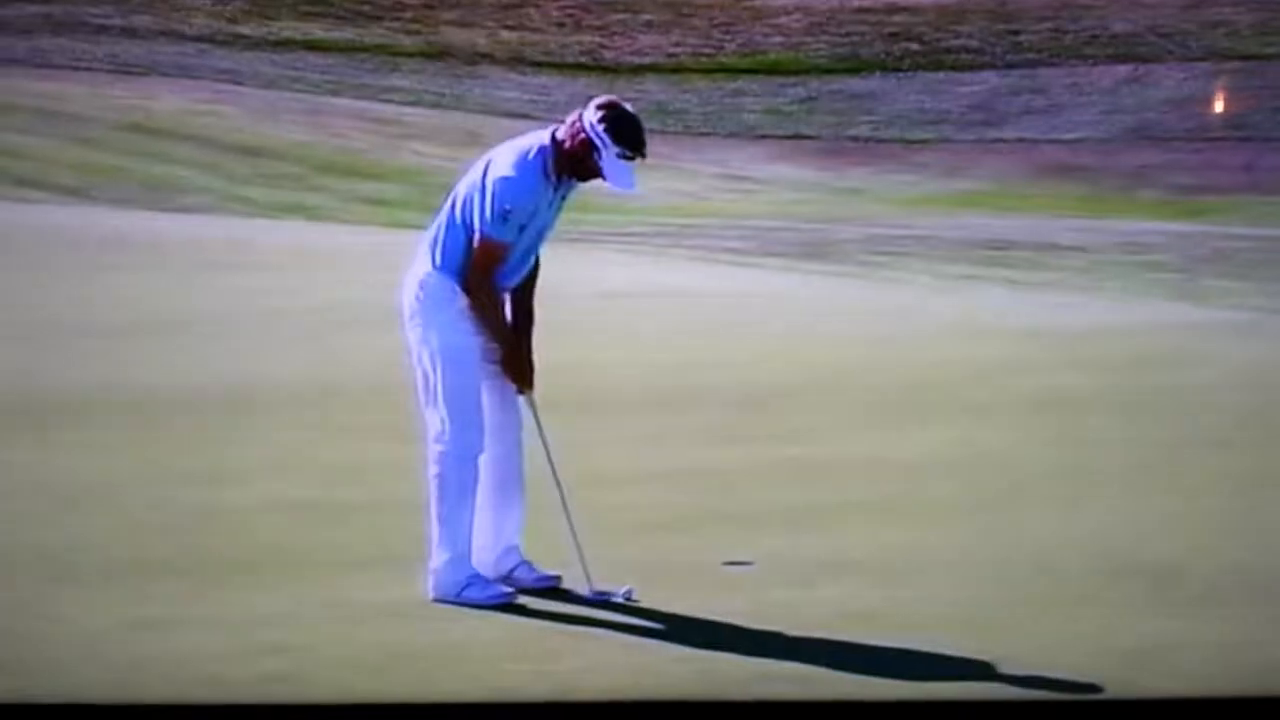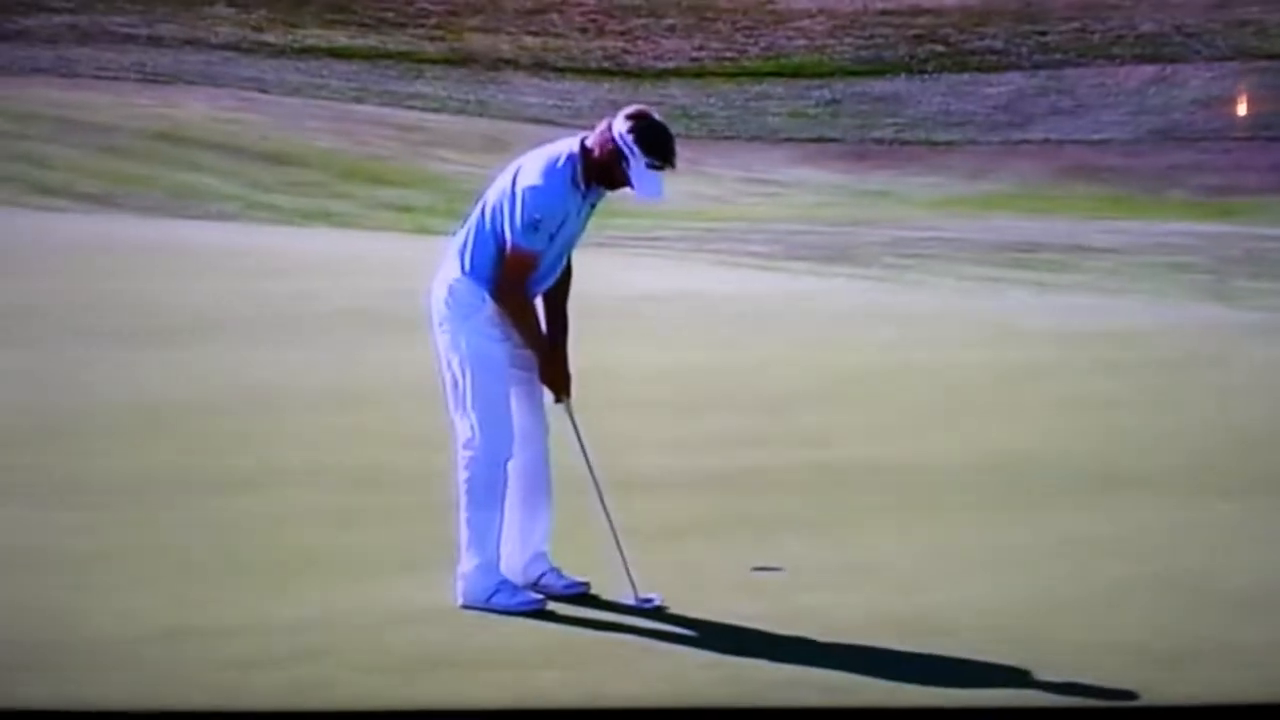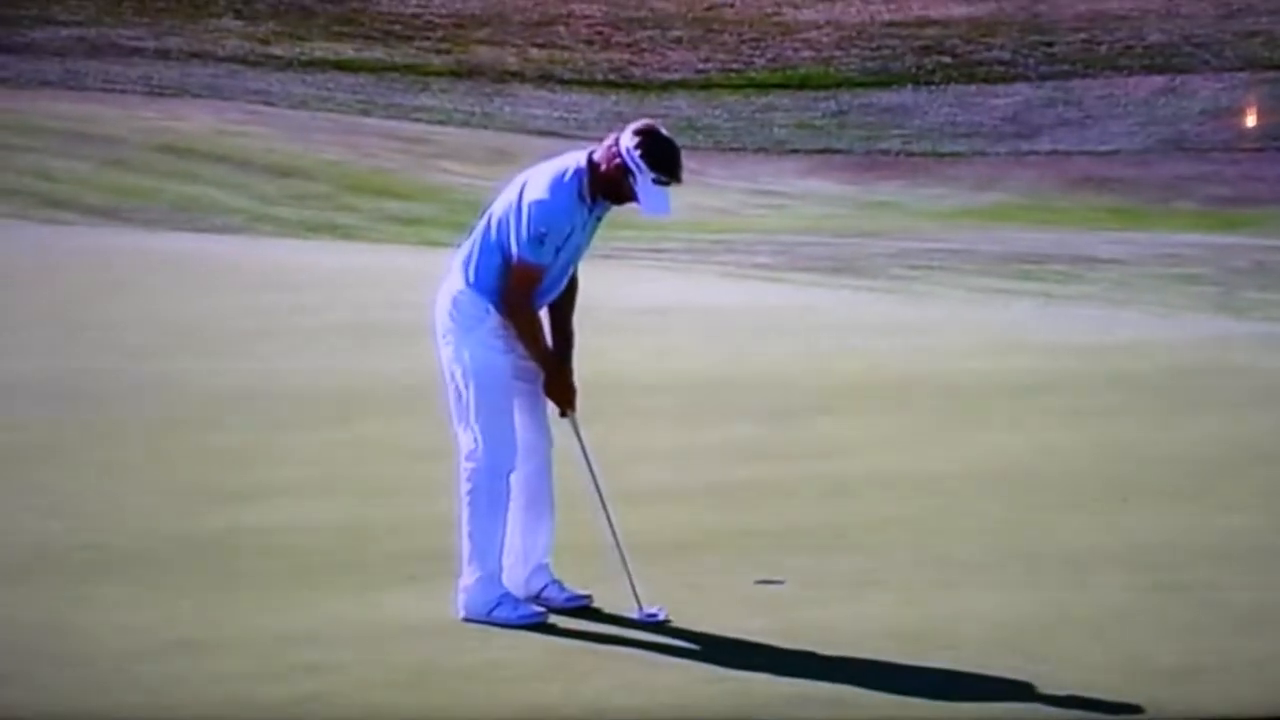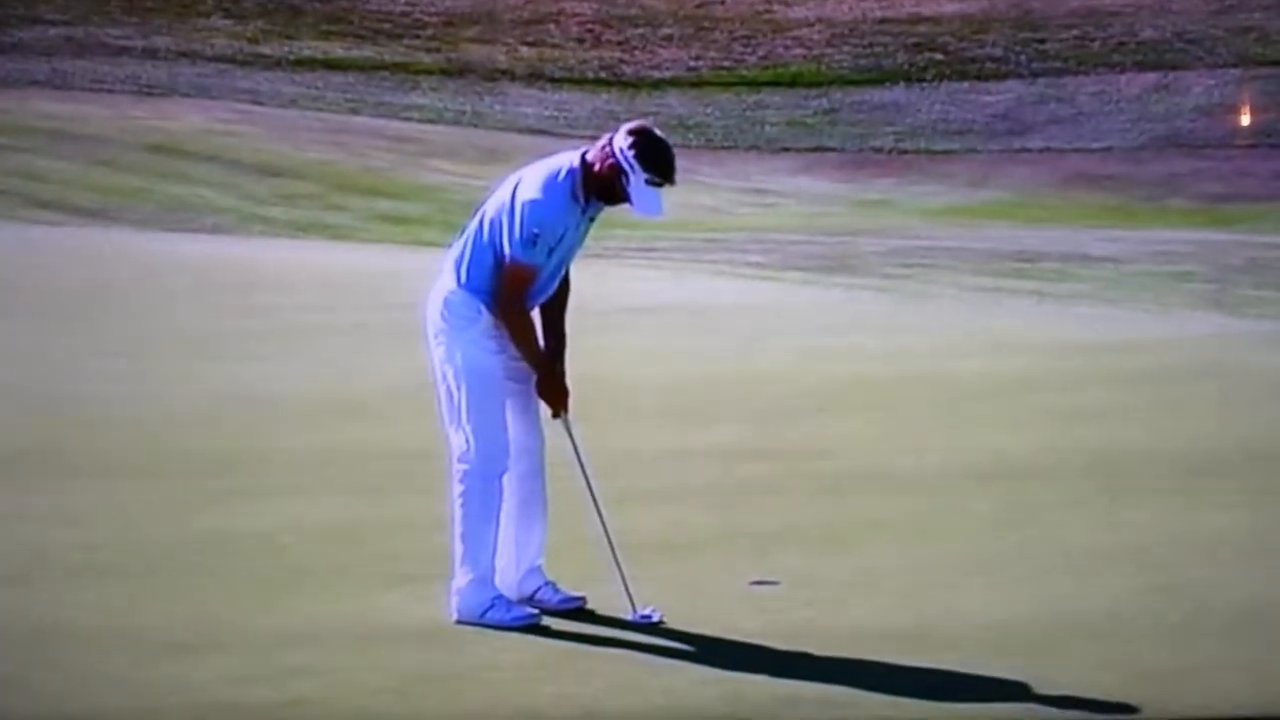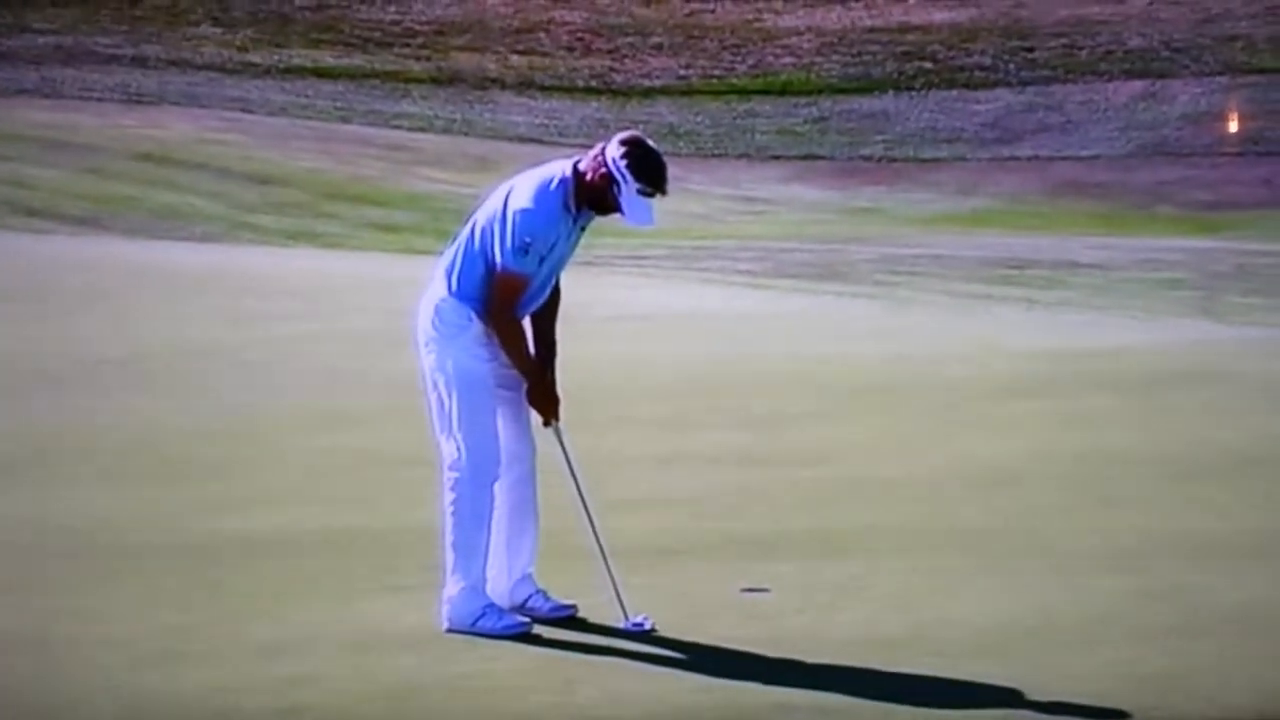
dt=0.5s
person 1, frame 1
left shoulder: (561, 171)
right shoulder: (516, 177)
right elbow: (478, 277)
left wrist: (523, 339)
right wrist: (510, 349)
left hip: (477, 298)
right hip: (444, 295)
left knee: (503, 432)
right knee: (460, 437)
left ankle: (498, 557)
right ankle: (451, 573)
person 1, frame 2
left shoulder: (589, 178)
right shoulder: (545, 185)
right elbow: (511, 285)
left wrist: (558, 347)
right wrist: (547, 356)
left hip: (505, 304)
right hip: (472, 301)
left knee: (530, 439)
right knee: (489, 442)
left ankle: (527, 564)
right ankle: (480, 579)
person 1, frame 3
left shoulder: (595, 192)
right shoulder: (551, 199)
left elbow: (564, 274)
right elbow: (517, 299)
left wrist: (564, 359)
right wrist: (552, 370)
left hip: (508, 316)
right hip: (476, 313)
left knee: (533, 451)
right knee: (492, 455)
left ankle: (528, 576)
right ankle: (481, 592)
person 1, frame 4
left shoulder: (588, 192)
right shoulder: (545, 198)
right elbow: (510, 299)
left wrist: (557, 360)
right wrist: (545, 372)
left hip: (500, 316)
right hip: (467, 315)
left knee: (525, 452)
right knee: (484, 456)
left ankle: (521, 578)
right ankle: (474, 593)
person 1, frame 5
left shoulder: (580, 201)
right shoulder: (537, 206)
right elbow: (502, 307)
left wrist: (547, 367)
right wrist: (535, 380)
left hip: (491, 325)
right hip: (458, 322)
left knee: (516, 461)
right knee: (475, 464)
left ankle: (512, 586)
right ankle: (464, 601)
